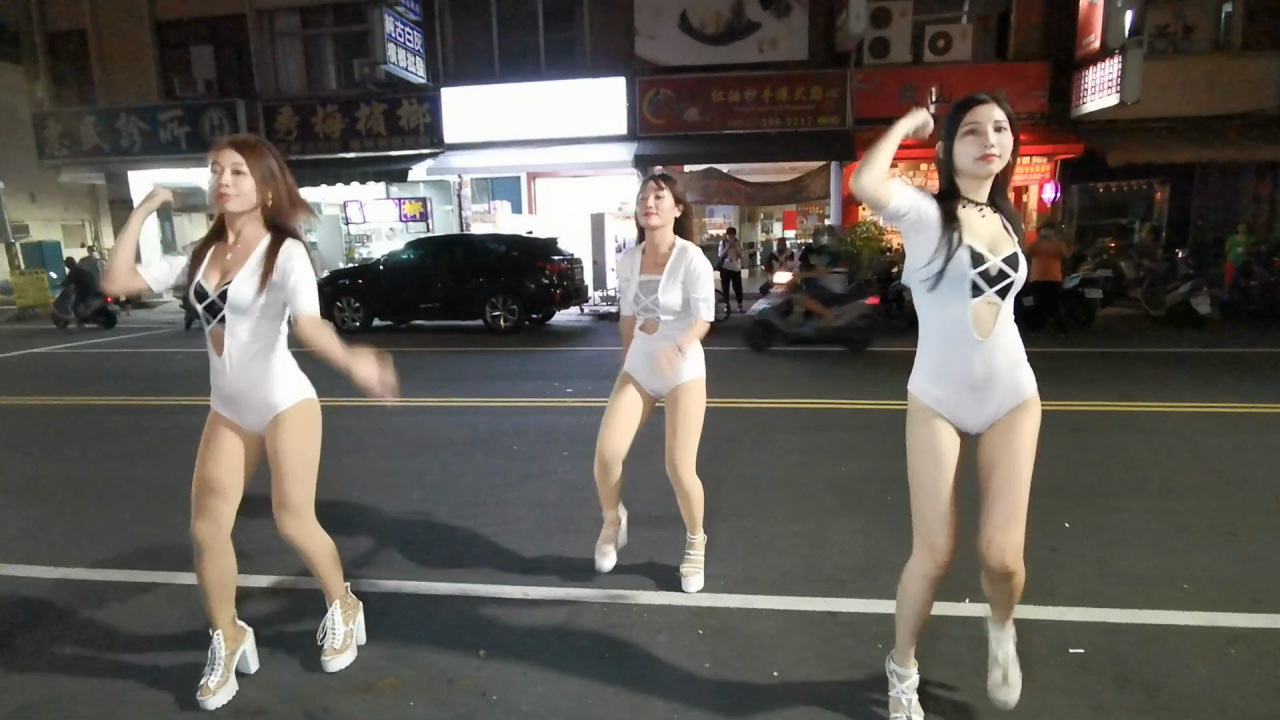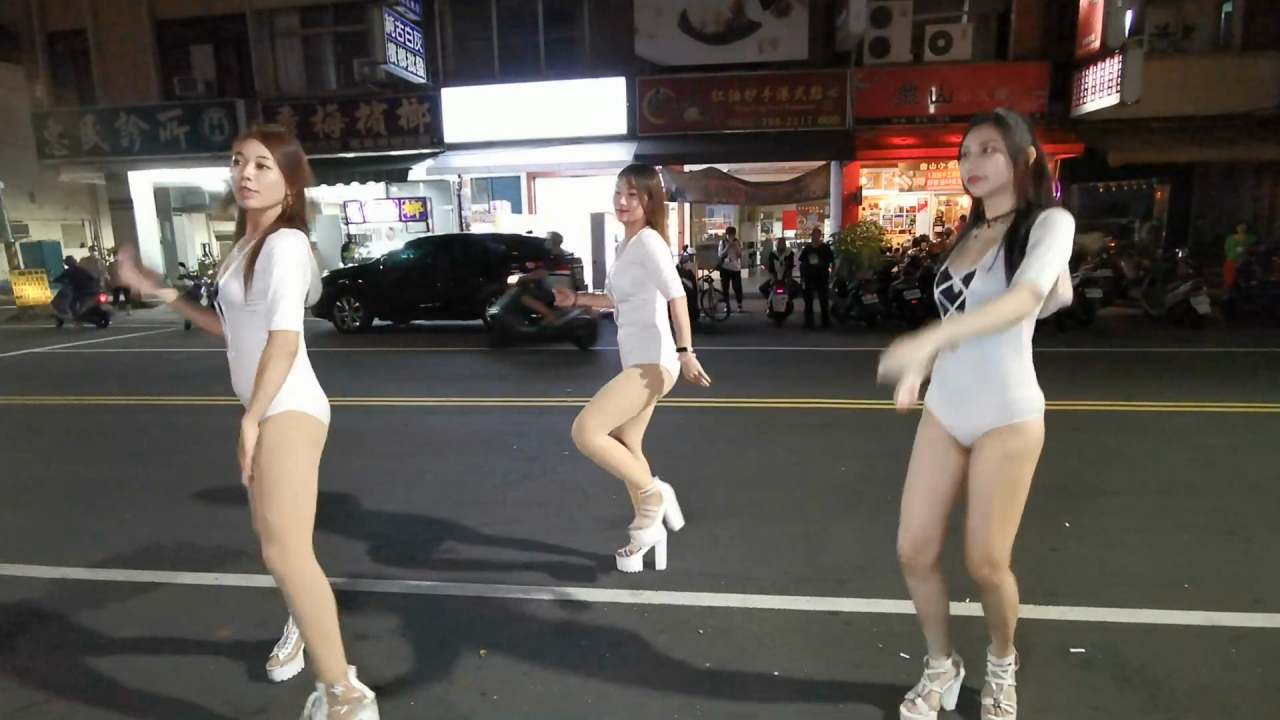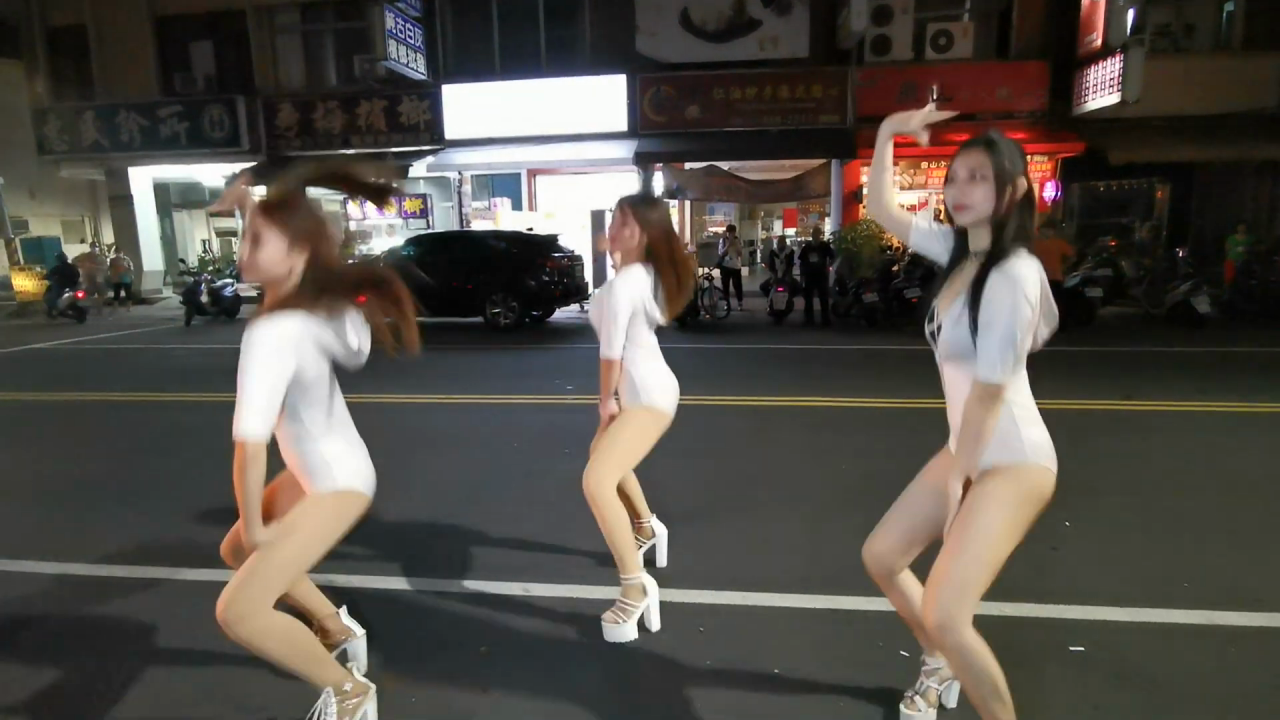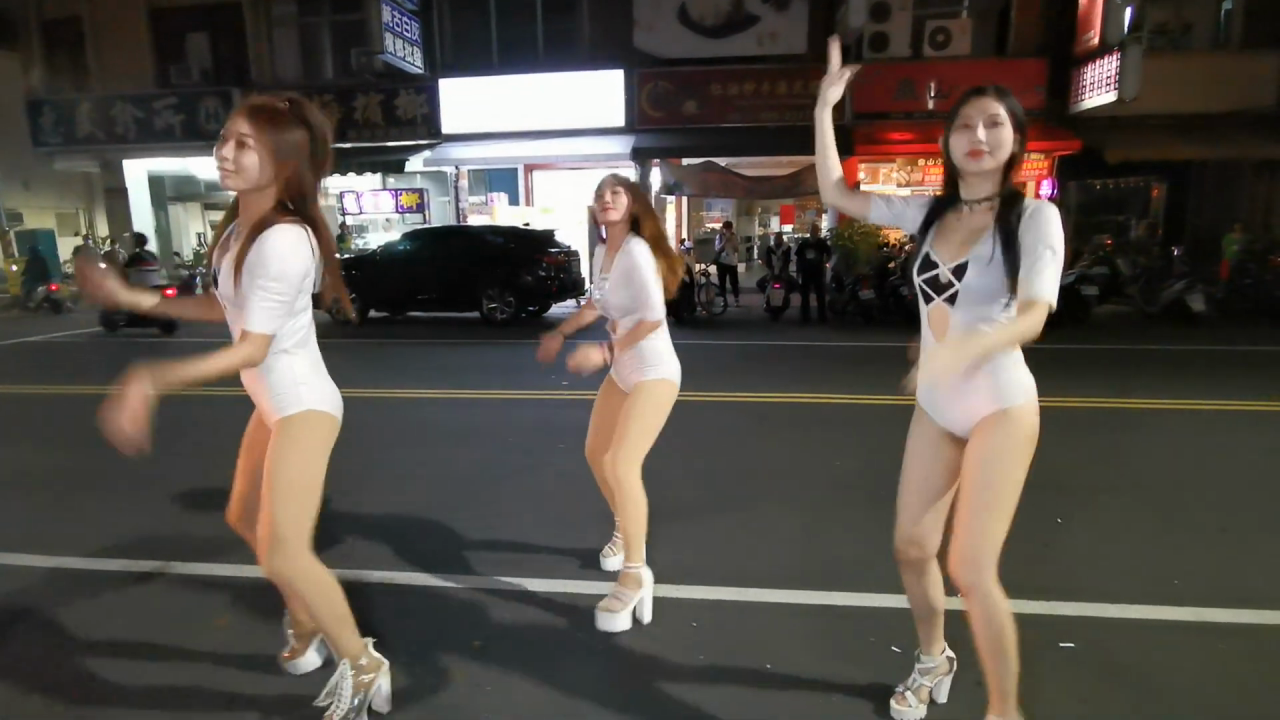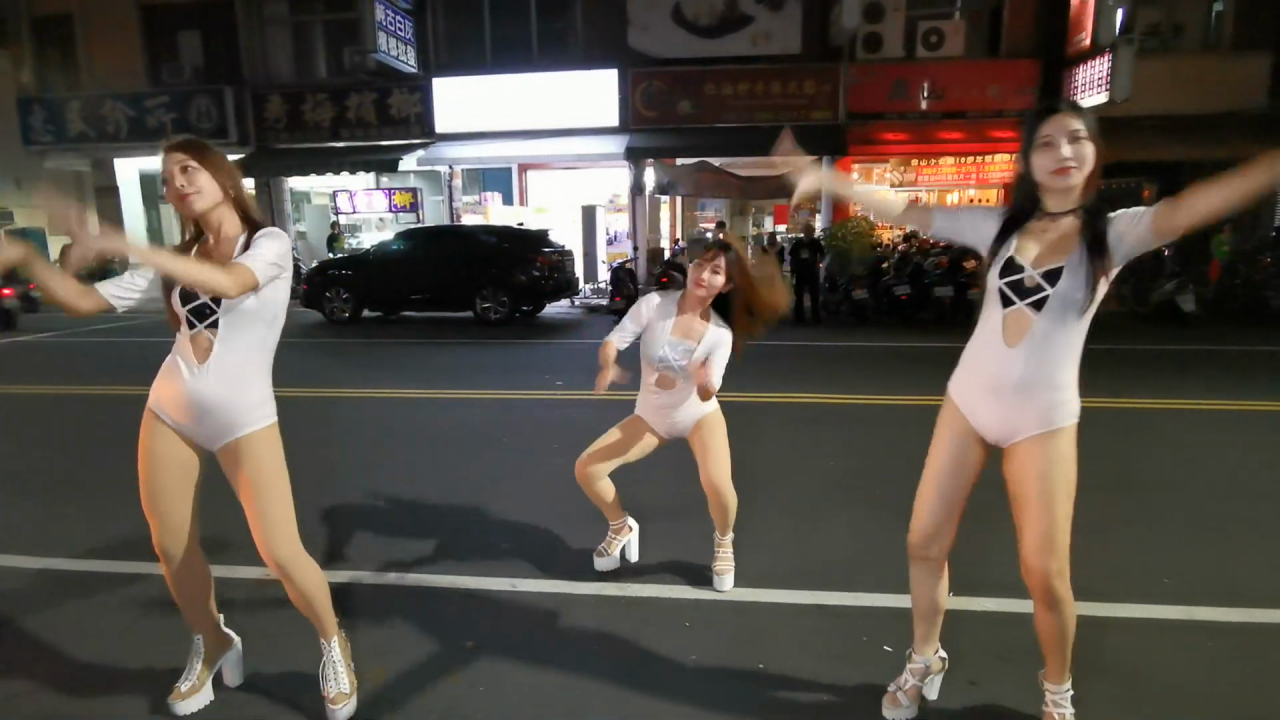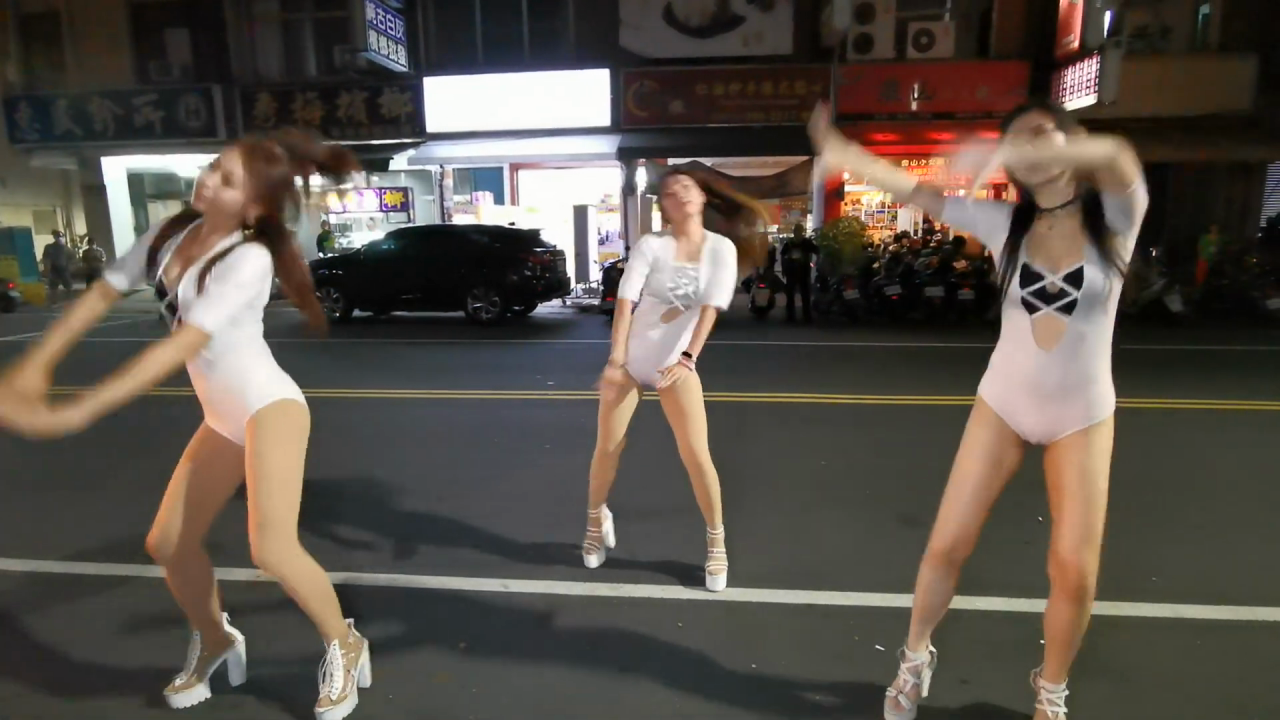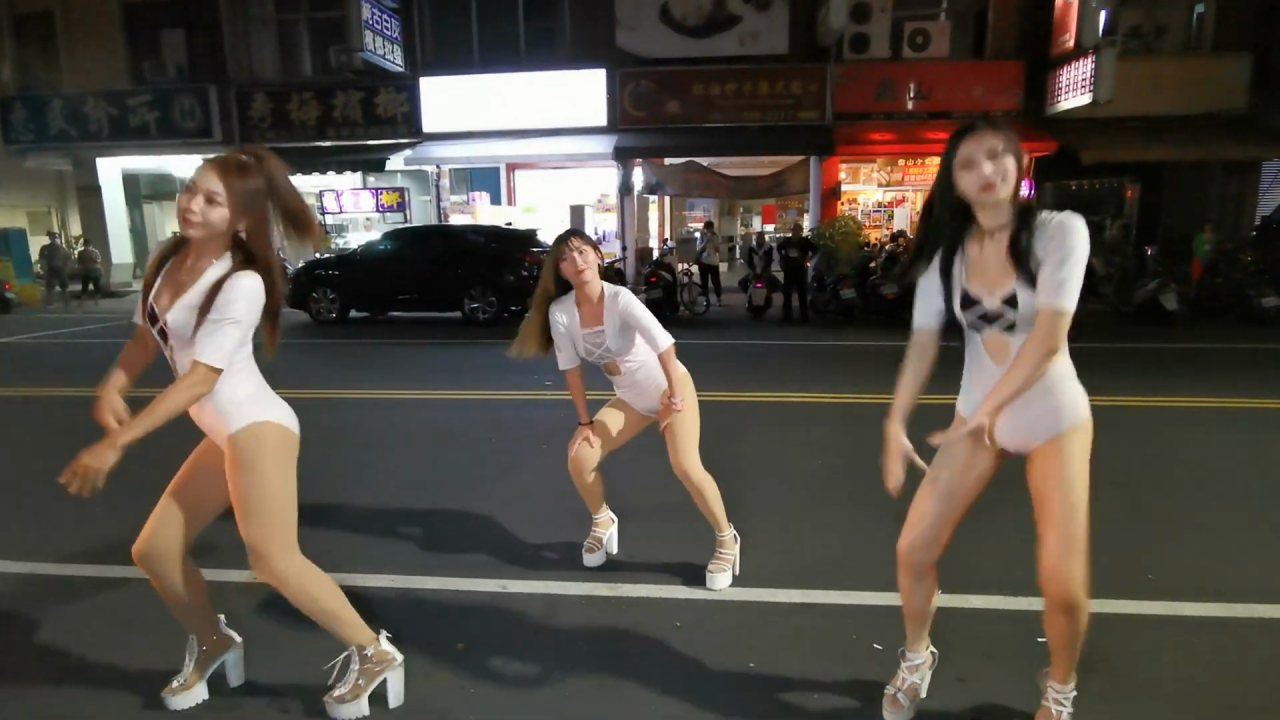
dt=0.7s
person 1, frame 1
left shoulder: (1013, 226)
right shoulder: (928, 211)
right elbow: (865, 183)
right wrist: (905, 125)
left hip: (1010, 400)
right hip: (934, 401)
left knee: (1002, 555)
right knee: (932, 554)
left ankle: (1001, 631)
person 1, frame 2
left shoulder: (1050, 225)
right shoulder: (968, 234)
left elbow: (1023, 300)
left wrist: (928, 339)
right wrist: (914, 373)
left hip: (1008, 419)
right hip: (945, 412)
left knee: (986, 563)
right knee: (913, 552)
left ankle: (1002, 665)
right ankle: (942, 668)
person 1, frame 3
left shoulder: (1016, 274)
right shoulder: (960, 249)
left elbow: (991, 391)
right elbow: (881, 210)
left wrist: (959, 481)
right wrist: (887, 131)
left hip: (1015, 463)
right hip: (966, 452)
left knee: (942, 615)
right knee: (881, 558)
right ankle: (940, 666)
person 1, frame 4
left shoulder: (1033, 217)
right shoulder: (929, 210)
left elbow: (1032, 316)
right elbow: (835, 194)
left wrist: (965, 347)
right wrist: (827, 107)
left hip: (1001, 406)
right hip: (936, 408)
left knee: (970, 568)
right knee: (912, 547)
right ankle: (932, 660)
person 1, frame 5
left shoulder: (1116, 232)
right shoulder: (996, 224)
left elbow: (1188, 208)
right elbow: (908, 212)
right wrist: (826, 180)
left hip: (1044, 421)
right hip: (966, 405)
left knee: (1045, 579)
right knee: (926, 542)
right ankle: (924, 662)
person 1, frame 6
left shoulder: (1117, 211)
right shoulder: (1006, 221)
left elbow: (1116, 158)
right elbow: (920, 196)
left wrist: (1010, 151)
right wrist: (844, 156)
left hip: (1081, 416)
right hip: (1004, 404)
left knee: (1075, 574)
right knee: (949, 544)
right ankle: (916, 658)
person 1, frame 7
left shoulder: (1061, 228)
right shoulder: (945, 256)
left elbow: (1047, 332)
right elbow: (920, 346)
left wrist: (986, 412)
right wrist: (894, 425)
left hip: (1056, 418)
right hip: (977, 416)
left knee: (1060, 582)
right knee: (914, 550)
right ankle: (915, 658)
person 2, frame 1
left shoulder: (285, 255)
right shoulder: (203, 254)
left elbow: (308, 323)
right elbow: (118, 282)
left wrist: (350, 360)
right wrist: (139, 214)
left hip: (287, 405)
right hip: (227, 411)
left knee: (295, 525)
right knee: (206, 531)
left ankle: (343, 608)
right ankle: (229, 640)
person 2, frame 2
left shoulder: (287, 243)
right shoulder: (247, 247)
left elbow: (285, 341)
right elbow: (232, 328)
left wrist: (250, 418)
right wrist: (162, 292)
left hip: (291, 409)
right hip: (265, 409)
left knee: (285, 553)
right knee: (278, 542)
right ankle: (304, 625)
person 2, frame 3
left shoulder: (271, 335)
right shoulder: (319, 302)
left elbow: (248, 450)
left wrist: (253, 524)
right wrist: (248, 209)
left hip: (338, 484)
right hip: (321, 469)
left knee: (238, 612)
right knee: (238, 551)
right ankle: (336, 629)
person 2, frame 4
left shoulder: (280, 243)
right shoulder: (237, 227)
left elbow: (252, 347)
right elbow: (222, 308)
left wrist: (153, 381)
right wrist: (132, 296)
left hip: (302, 404)
right hip: (274, 405)
left knee: (282, 552)
right knee: (246, 517)
left ankle: (361, 668)
right ankle: (309, 626)
person 2, frame 5
left shoulder: (270, 243)
right shoulder: (173, 260)
left elbow: (227, 283)
right elbow: (83, 300)
left wrist: (120, 244)
left hip: (245, 422)
right hip: (170, 414)
left knee: (283, 553)
right knee: (173, 549)
left ankle: (333, 646)
right ankle: (214, 646)
person 2, frame 6
left shoulder: (250, 259)
right shoulder: (174, 234)
left elbow: (180, 346)
right elbow: (102, 293)
left wrist: (76, 412)
left hip: (271, 408)
right hip: (224, 422)
left knee: (272, 549)
right knee: (167, 543)
left ankle: (344, 645)
right ankle: (215, 642)
person 2, frame 7
left shoulder: (241, 282)
right shoulder: (167, 258)
left elbow: (200, 378)
right elbow: (148, 338)
left wrist: (115, 442)
right wrist: (113, 383)
left hip: (257, 426)
right hip: (226, 435)
left knee: (274, 564)
right knee: (152, 552)
left ankle: (373, 655)
right ankle: (212, 644)
person 3, frame 1
left shoulder: (692, 257)
right shoulder: (630, 257)
left elbow: (702, 322)
left wrist: (678, 350)
right wrist: (622, 361)
left hip: (684, 371)
right hip: (637, 368)
left knee: (679, 468)
right knee: (607, 454)
left ankle: (695, 545)
right ankle: (611, 518)
person 3, frame 2
left shoulder: (649, 242)
right shoulder: (629, 244)
left elbow: (676, 295)
left wrist: (685, 350)
right wrist: (577, 300)
left hip: (651, 363)
right hip: (637, 361)
left knee: (585, 432)
right knee: (625, 444)
left ankle: (654, 493)
right ankle: (647, 529)
person 3, frame 3
left shoulder: (620, 287)
right shoulder: (648, 275)
left elbow: (611, 355)
left wrist: (607, 401)
left hip: (647, 400)
right hip: (649, 391)
left knee: (596, 484)
right knee: (605, 458)
left ankle: (635, 590)
right ankle: (646, 529)
person 3, frame 4
left shoulder: (636, 250)
right shoulder: (604, 252)
left elbow: (653, 316)
left wrist: (604, 352)
right wrist: (560, 332)
left hip: (655, 373)
right hip: (624, 371)
left knee: (623, 466)
right knee: (596, 456)
left ankle: (634, 577)
right ankle: (628, 526)
person 3, frame 5
left shoulder: (720, 334)
right shoulder: (654, 305)
left elbow: (708, 394)
right elbow: (611, 343)
left wrist: (701, 381)
right wrist: (607, 367)
left hip: (699, 415)
right hip: (650, 416)
left knee: (718, 485)
right knee: (585, 470)
left ankle: (724, 545)
right ankle: (622, 528)
person 3, frame 6
left shoulder: (722, 249)
right shoulder: (650, 245)
left elbow: (711, 308)
right elbow: (625, 302)
left wrist: (688, 357)
right wrist: (615, 359)
left hip: (677, 363)
right hip: (630, 358)
left knee: (697, 456)
right knee: (608, 448)
left ankle: (715, 541)
right ankle: (597, 519)
person 3, frame 7
left shoulder: (620, 299)
right shoulder: (559, 312)
left elbow: (665, 345)
right elbow: (572, 369)
left wrist: (672, 395)
right wrist: (584, 419)
left hip: (668, 383)
right hip: (630, 395)
left knee: (686, 466)
right knee: (580, 458)
left ankle: (726, 539)
right ankle: (603, 522)
